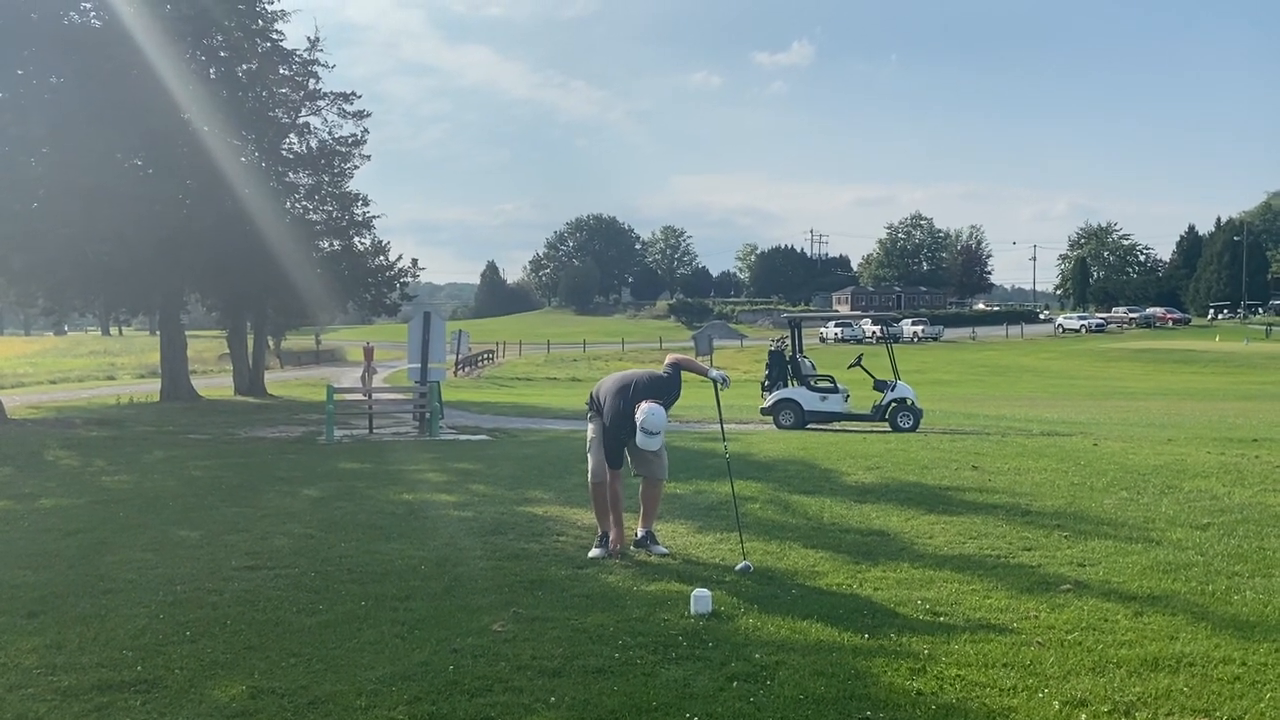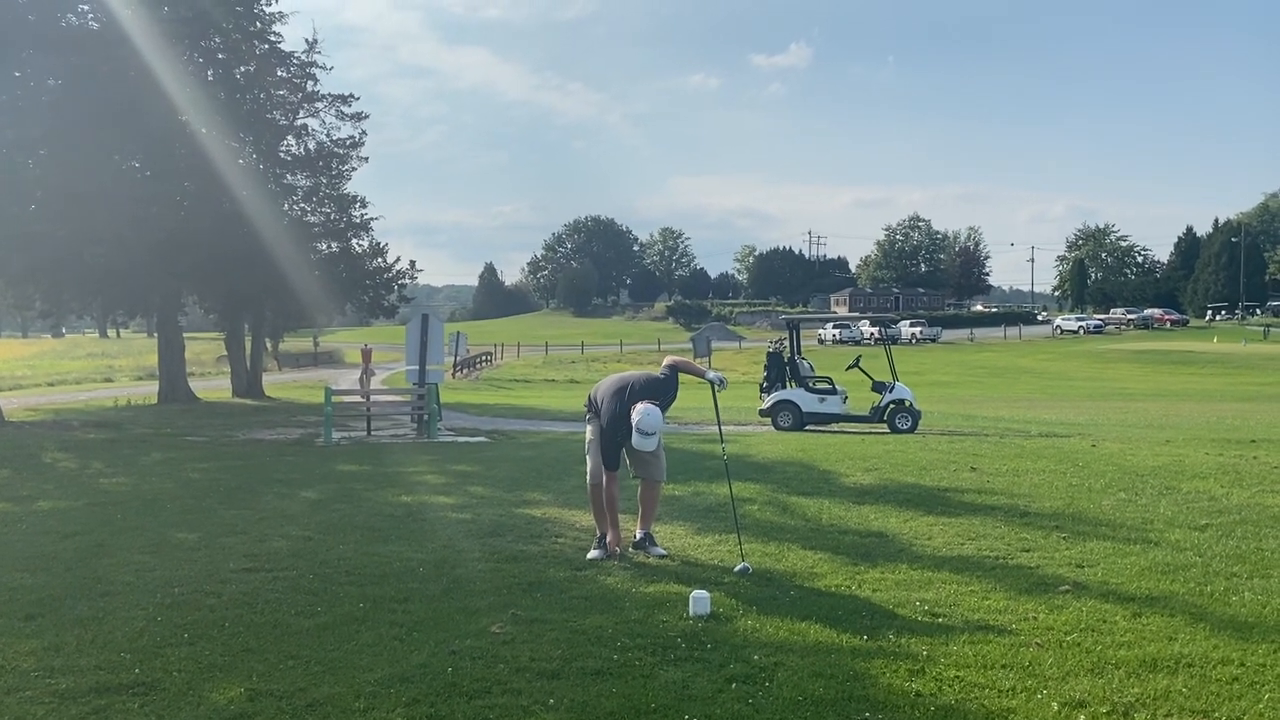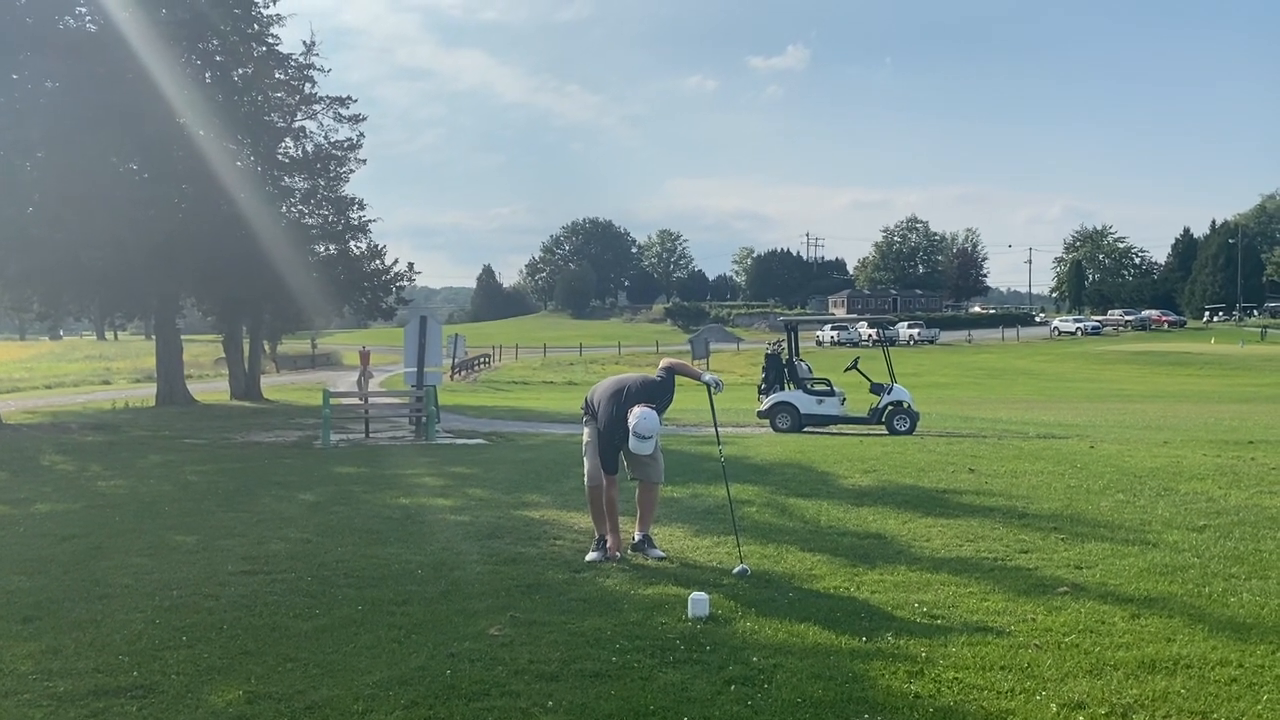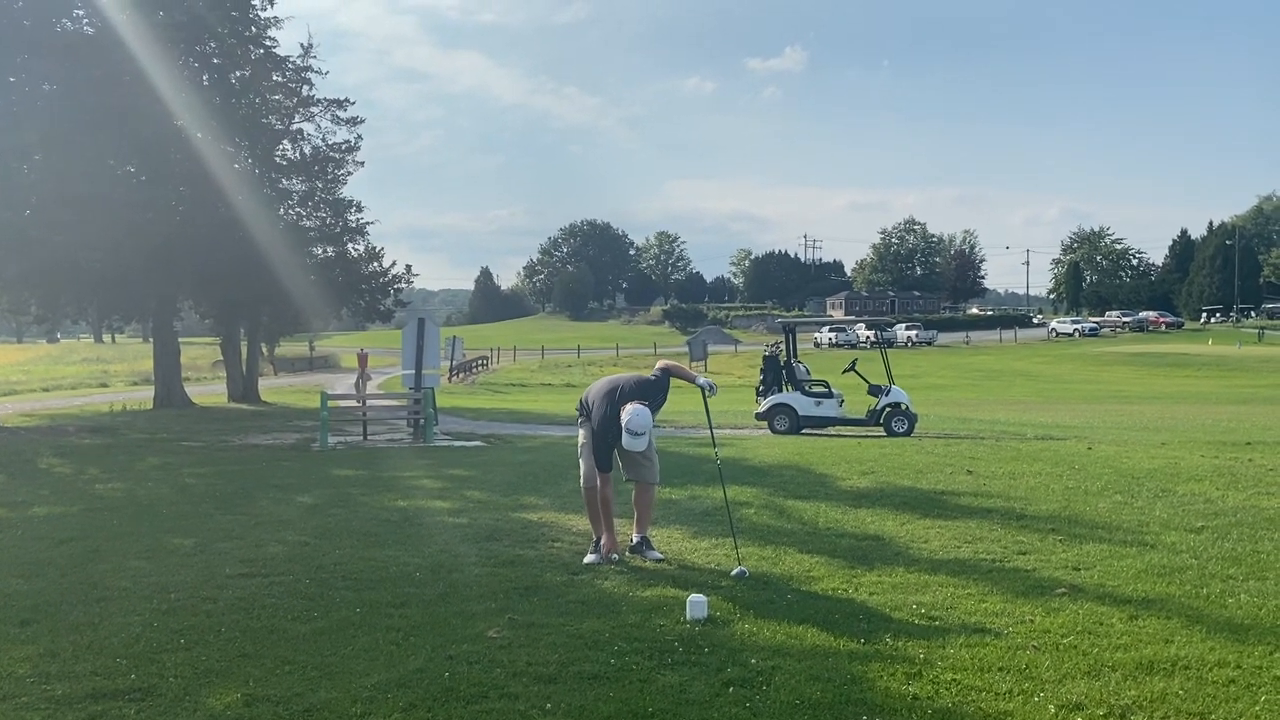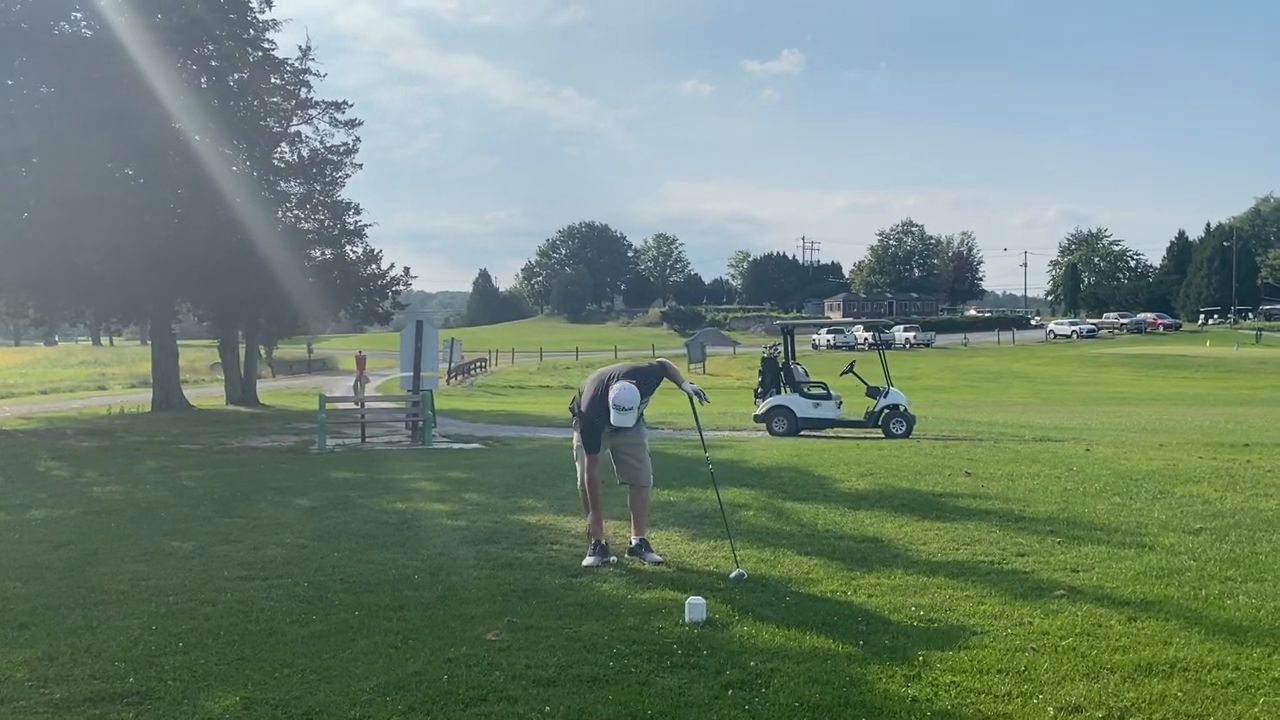
dt=0.3s
person 1, frame 1
left shoulder: (668, 388)
right shoulder: (616, 426)
left elbow: (673, 358)
right elbow: (614, 479)
left wrist: (709, 372)
right wrist: (617, 528)
right hip: (602, 412)
left knee: (656, 472)
right knee: (599, 474)
left ankle: (644, 533)
right ankle: (605, 535)
person 1, frame 2
left shoulder: (664, 389)
right shoulder: (613, 427)
left elbow: (670, 360)
right elbow: (610, 480)
left wrist: (706, 373)
right wrist: (614, 530)
left hip: (644, 417)
right hip: (600, 414)
left knee: (655, 473)
right knee: (597, 475)
left ankle: (643, 535)
right ankle: (602, 536)
person 1, frame 3
left shoulder: (661, 392)
right shoulder: (611, 431)
left elbow: (667, 362)
right elbow: (610, 484)
left wrist: (702, 376)
right wrist: (614, 534)
left hip: (640, 419)
right hip: (597, 417)
left knee: (653, 475)
right knee: (594, 477)
left ankle: (641, 537)
right ankle: (602, 538)
person 1, frame 4
left shoulder: (654, 390)
right shoulder: (604, 427)
left elbow: (663, 364)
right elbow: (604, 483)
left wrist: (697, 378)
right wrist: (609, 532)
left hip: (637, 420)
right hip: (593, 418)
left knee: (648, 476)
right knee: (591, 478)
left ankle: (640, 539)
right ankle: (599, 540)
person 1, frame 5
left shoulder: (646, 377)
right shoulder: (592, 411)
left elbow: (664, 365)
right elbow: (592, 467)
left wrist: (685, 384)
right wrist: (594, 514)
left hip: (631, 424)
right hip: (591, 426)
left knee: (641, 479)
right knee: (586, 481)
left ankle: (638, 542)
right ankle: (598, 544)
